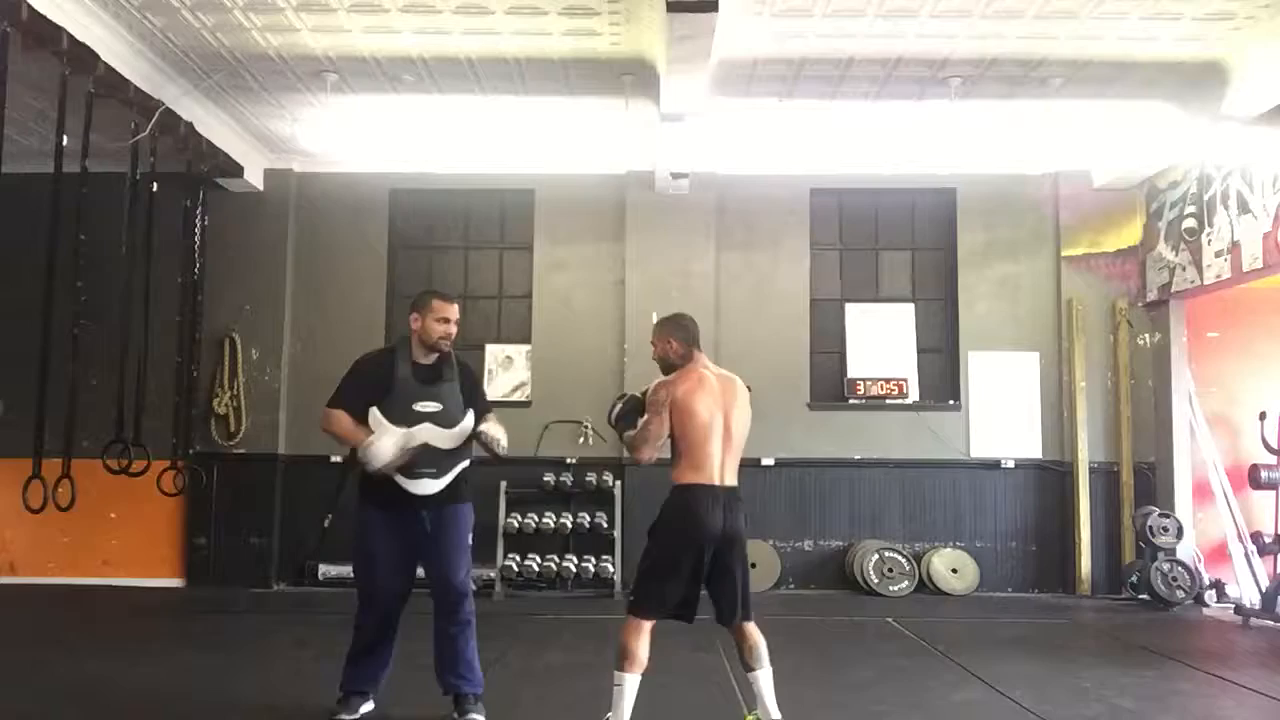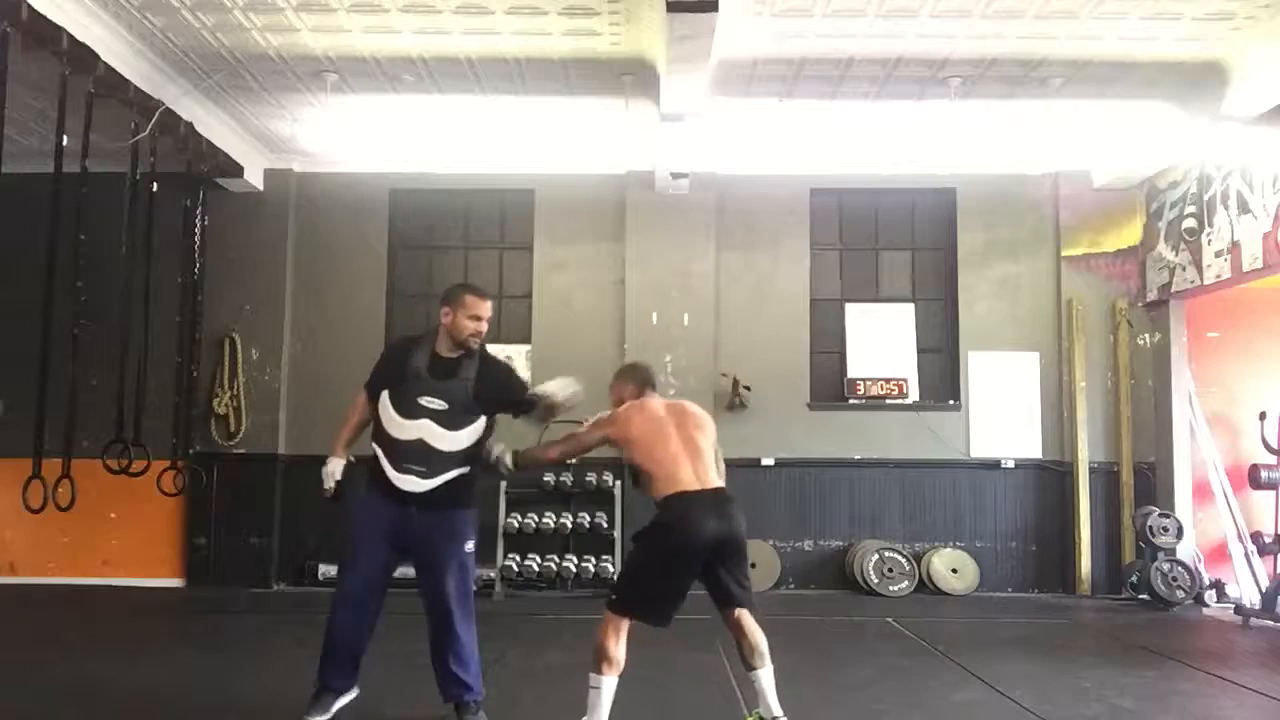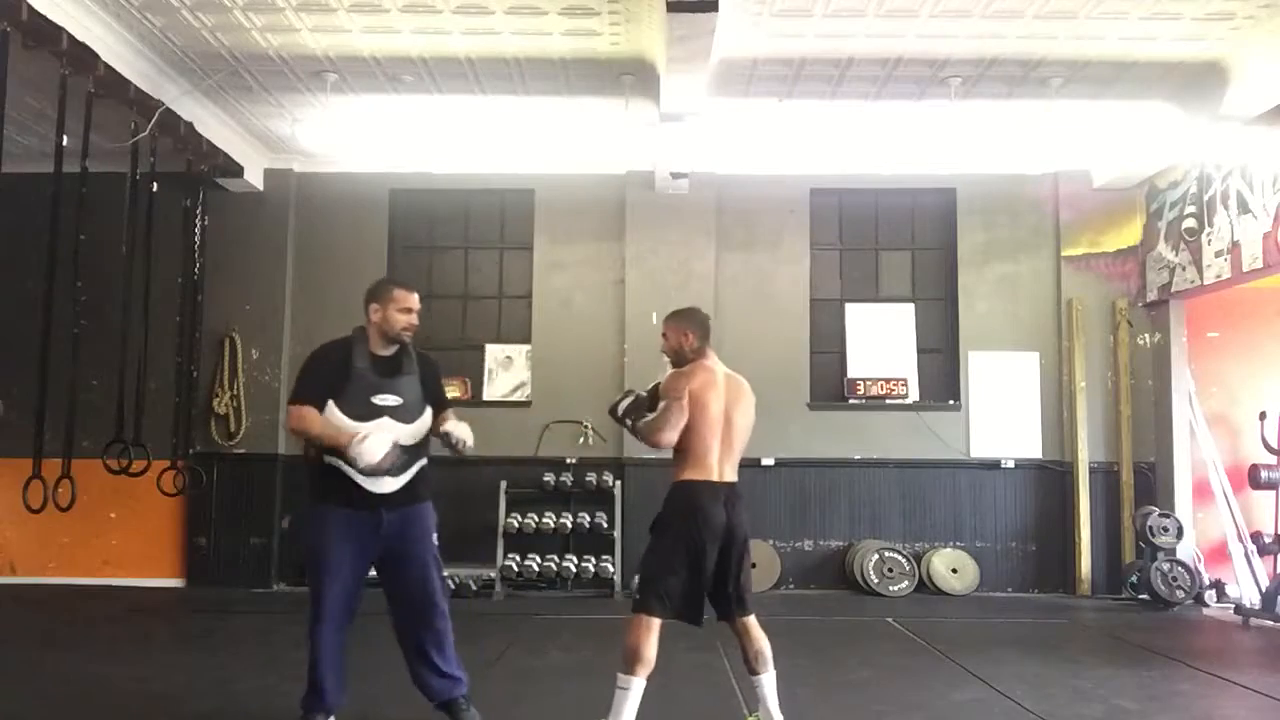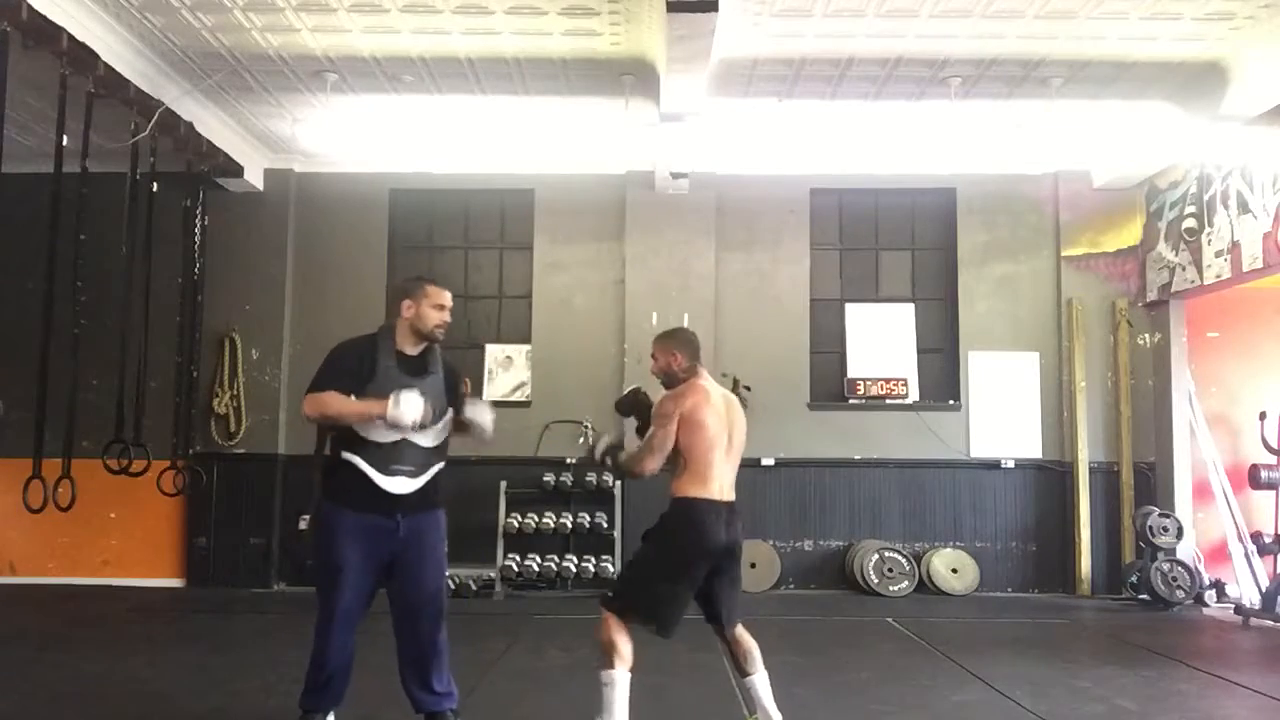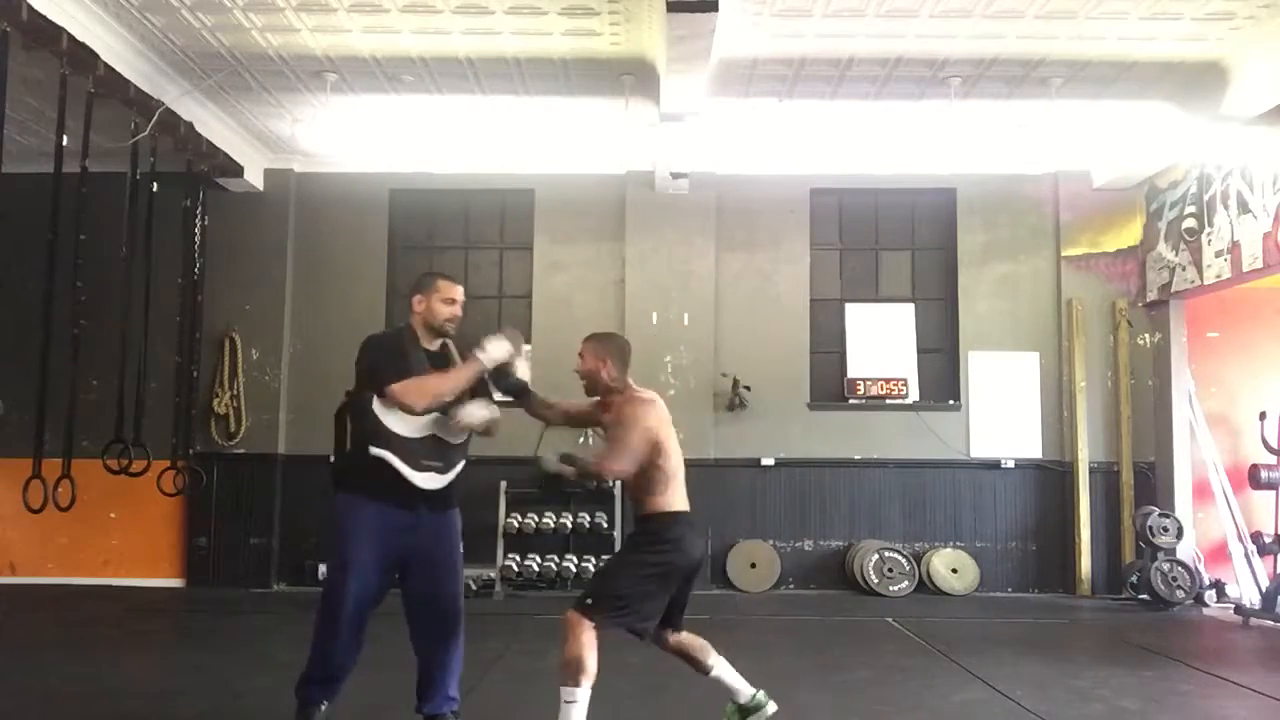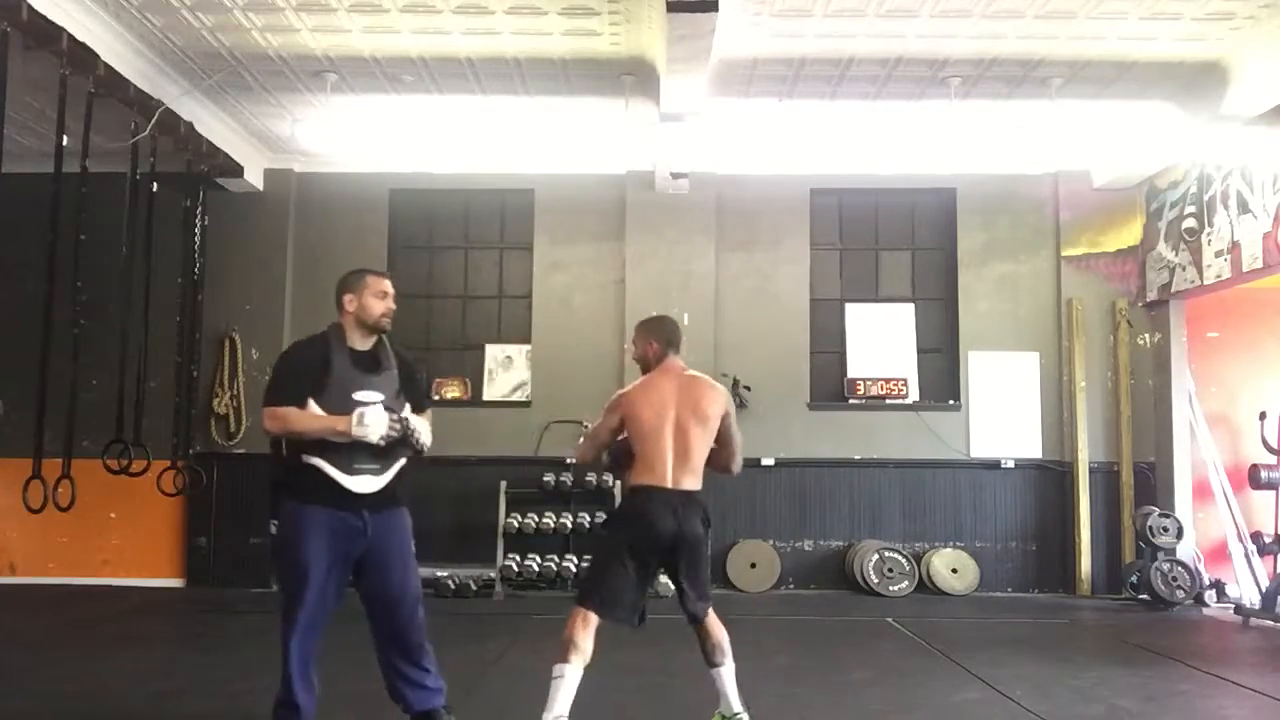
dt=0.5s
person 1, frame 1
left shoulder: (463, 374)
right shoulder: (375, 366)
left elbow: (483, 418)
right elbow: (334, 417)
left wrist: (493, 431)
right wrist: (370, 443)
left hip: (448, 506)
right hip: (385, 507)
left knee: (455, 596)
right knee: (379, 601)
person 1, frame 2
left shoulder: (490, 372)
right shoulder: (401, 354)
left elbow: (533, 406)
right elbow: (369, 398)
left wrist: (554, 397)
right wrist: (339, 453)
left hip: (447, 510)
right hip: (383, 500)
left knee: (451, 605)
right knee: (356, 595)
person 1, frame 3
left shoulder: (422, 365)
right shoulder: (331, 358)
left elbow: (436, 416)
right elbow: (297, 416)
left wrist: (450, 428)
right wrist: (352, 440)
left hip: (409, 508)
right hip: (341, 509)
left knee: (424, 603)
right knee: (331, 610)
person 1, frame 4
left shoulder: (444, 370)
right shoulder: (356, 354)
left elbow: (450, 424)
right elbow: (314, 405)
left wrist: (474, 419)
right wrist: (386, 407)
left hip: (421, 514)
right hip: (354, 512)
left knee: (427, 611)
right knee: (340, 612)
person 1, frame 5
left shoulder: (462, 358)
right shoulder: (383, 348)
left elbow: (483, 418)
right elbow: (412, 397)
left wrist: (479, 416)
right wrist: (480, 364)
left hip: (436, 510)
right hip: (372, 504)
left knee: (442, 613)
right knee: (347, 606)
person 1, frame 6
left shoulder: (397, 363)
right shoulder: (308, 355)
left elbow: (421, 417)
right elbow: (274, 418)
left wrist: (420, 430)
right wrist: (350, 424)
left hip: (384, 510)
right hip: (316, 510)
left knee: (403, 612)
right knee: (304, 617)
person 2, frame 1
left shoulder: (669, 388)
right shoulder: (737, 387)
left elbow: (644, 453)
left wrist: (626, 421)
left hip: (690, 507)
right hip: (731, 508)
left knee: (638, 618)
right knee: (739, 619)
person 2, frame 2
left shoulder: (622, 419)
right shoulder: (698, 414)
left elbow: (558, 450)
left wrist: (509, 459)
left hip: (681, 518)
right hip: (725, 513)
left knee: (616, 619)
right knee: (738, 612)
person 2, frame 3
left shoulder: (682, 379)
right shoulder: (743, 388)
left elbow: (662, 438)
left wrist: (632, 415)
right wrist: (658, 405)
left hip: (691, 502)
right hip: (731, 503)
left knee: (648, 615)
right knee: (742, 616)
person 2, frame 4
left shoulder: (675, 399)
right shoulder: (732, 403)
left elbow: (647, 464)
left wrist: (611, 455)
right wrist: (652, 420)
left hip: (690, 520)
right hip: (728, 522)
left knee: (614, 616)
right knee: (730, 625)
person 2, frame 5
left shoulder: (639, 408)
right shoulder: (614, 404)
left elbow: (612, 468)
right elbow: (564, 415)
left wrist: (569, 466)
right wrist: (519, 390)
left hip: (669, 538)
right hip: (675, 537)
left knee: (579, 623)
right knee: (664, 633)
person 2, frame 6
left shoulder: (629, 396)
right shoulder: (717, 393)
left elbow: (586, 455)
right elbow: (731, 463)
left hip: (642, 511)
right hip: (689, 514)
left knee: (585, 615)
right knee: (703, 613)
